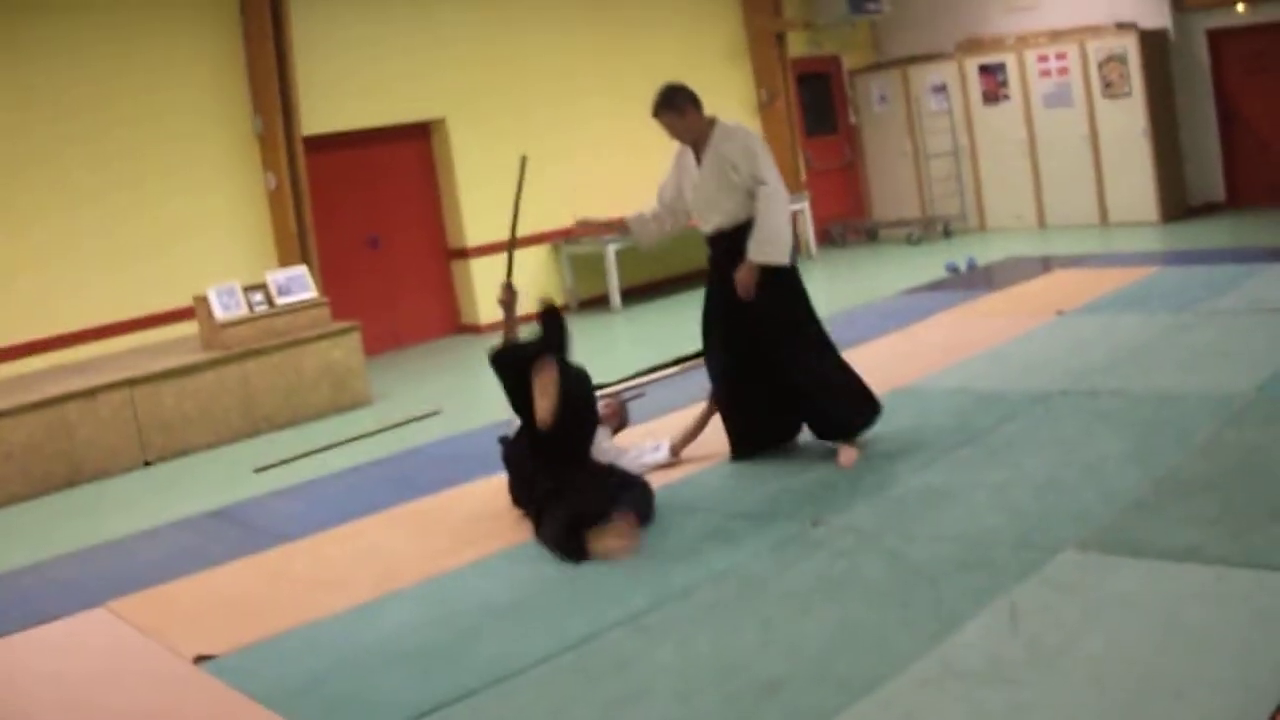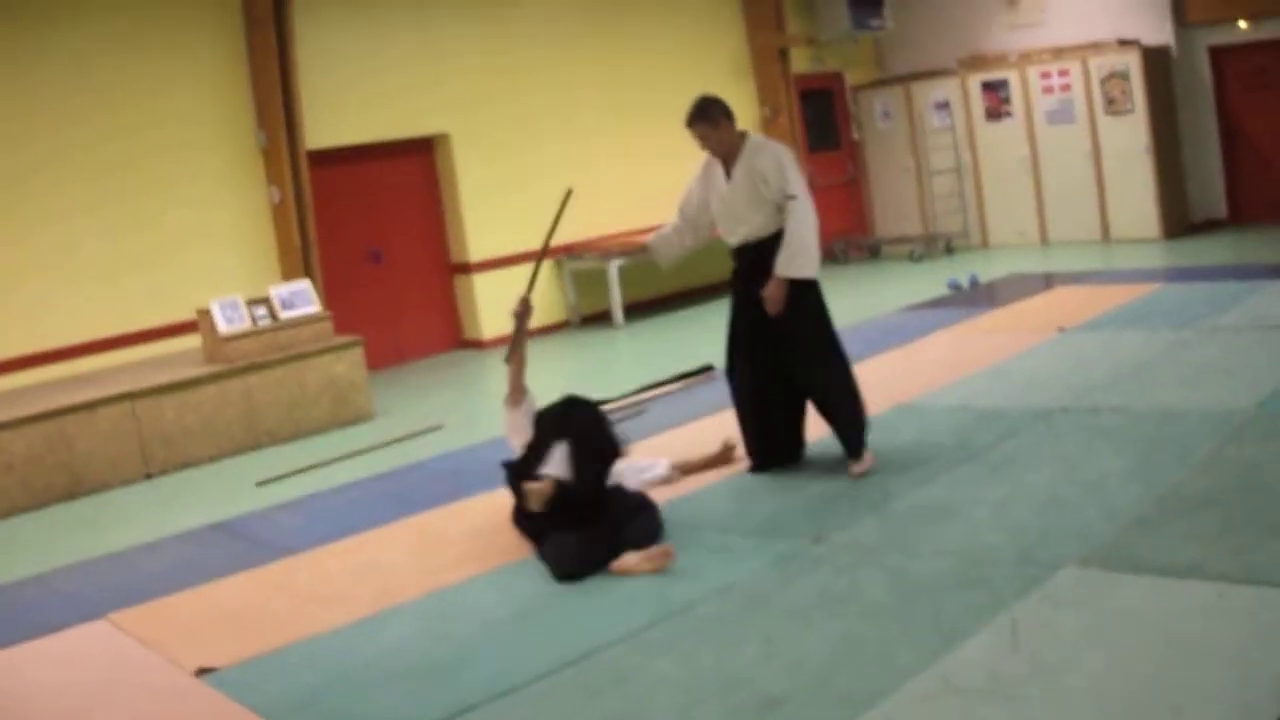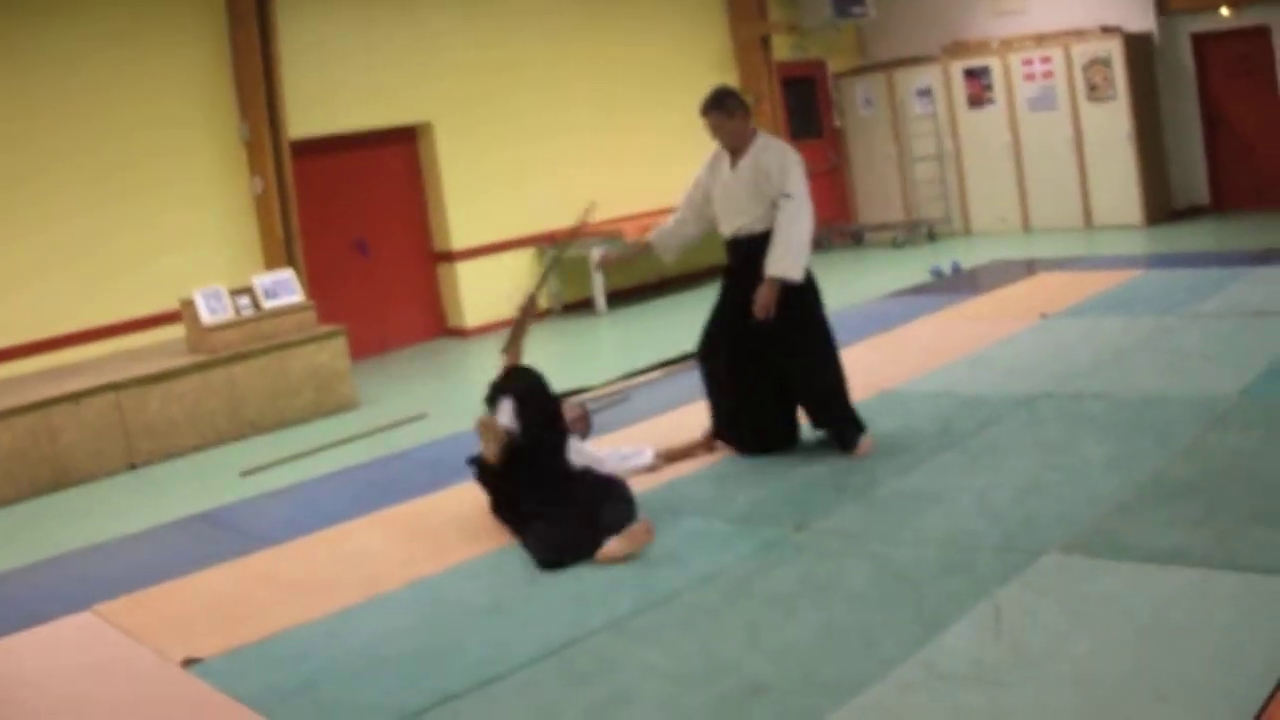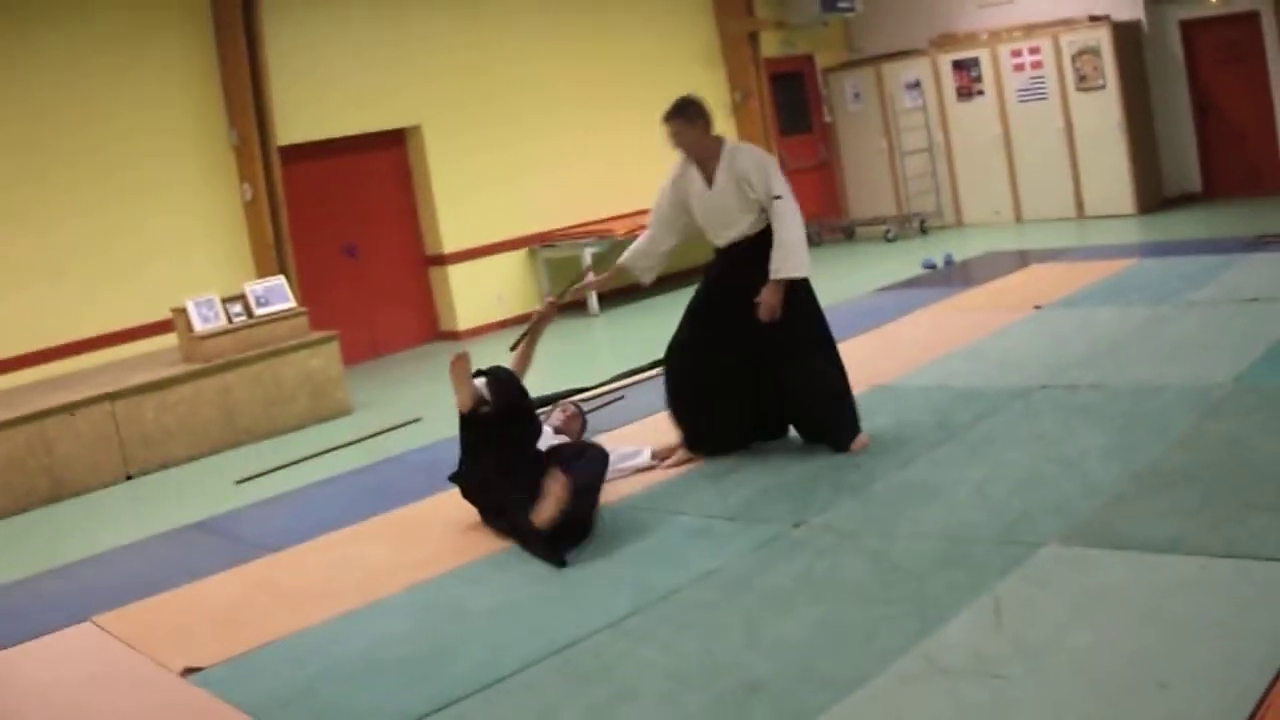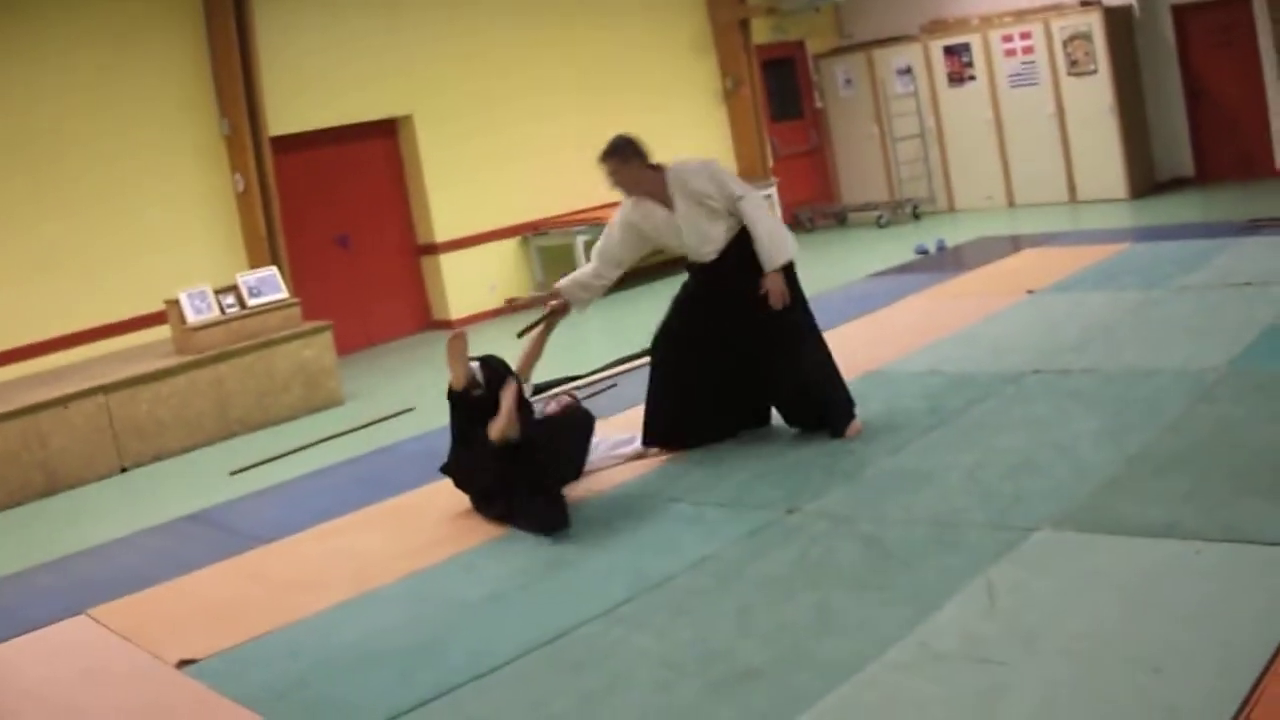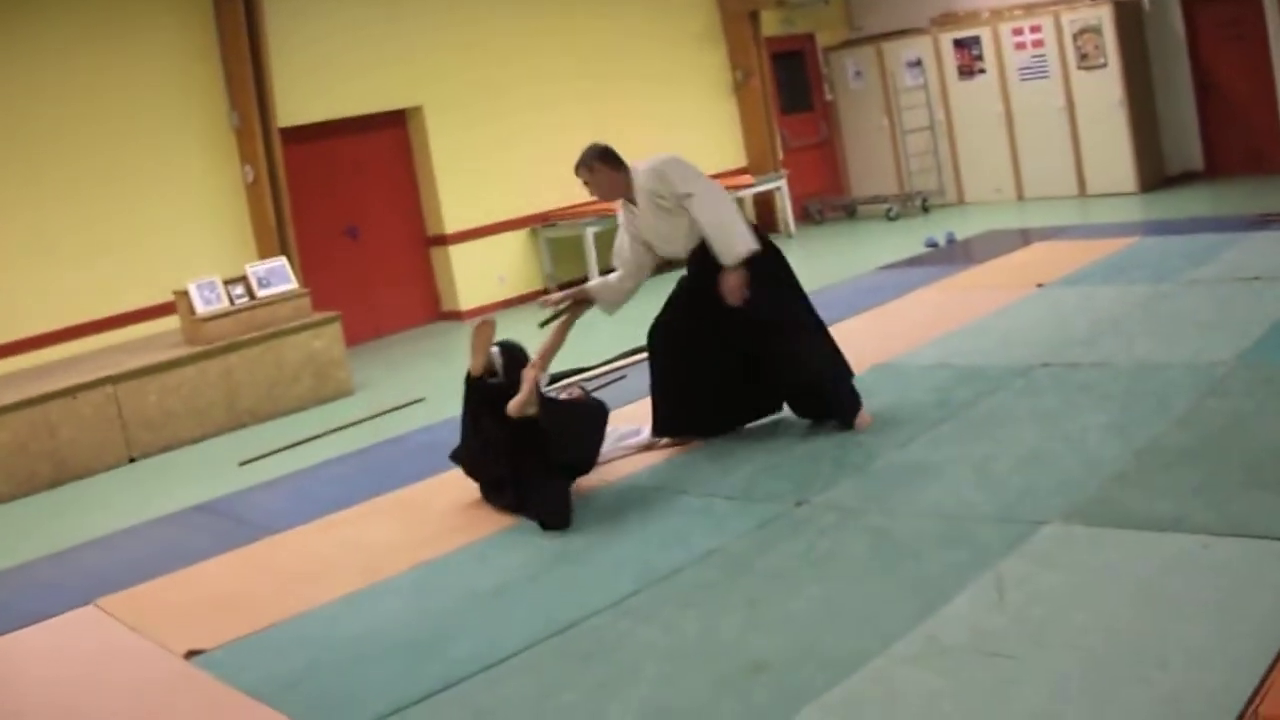
dt=0.2s
person 1, frame 1
left shoulder: (741, 142)
right shoulder: (685, 159)
left elbow: (772, 202)
right elbow: (668, 214)
left wrist: (756, 262)
right wrist: (610, 226)
left hip: (759, 257)
right hip: (723, 258)
left knee: (797, 344)
right knee: (730, 355)
left ankle: (844, 431)
right ankle: (762, 433)
person 1, frame 2
left shoulder: (770, 156)
right shoulder: (709, 172)
left elbow: (801, 217)
right elbow: (688, 226)
left wrist: (783, 276)
left hip: (783, 268)
right hip: (748, 273)
left knee: (813, 357)
right knee: (752, 367)
left ankle: (856, 444)
right ankle: (776, 450)
person 1, frame 3
left shoulder: (778, 155)
right shoulder: (718, 163)
left elbow: (795, 219)
right elbow: (691, 216)
left wrist: (774, 280)
right wrist: (632, 249)
left hip: (777, 265)
right hip: (742, 265)
left knee: (804, 349)
right knee: (724, 352)
left ankle: (848, 430)
right ankle: (761, 434)
person 1, frame 4
left shoulder: (750, 159)
right shoulder: (681, 177)
left elbow: (784, 216)
right elbow: (661, 231)
left wrist: (778, 281)
right wrist: (612, 273)
left hip: (771, 263)
right hip: (728, 269)
left knee: (799, 347)
right knee: (689, 353)
left ankle: (842, 430)
right ankle: (704, 438)
person 1, frame 5
left shoulder: (698, 173)
right shoulder: (632, 215)
left elbow: (755, 209)
right elbow: (602, 266)
left wrist: (776, 268)
right wrist: (554, 294)
left hip: (753, 262)
right hip: (710, 278)
left knee: (789, 337)
right knee: (676, 347)
left ankle: (838, 415)
right ankle: (683, 433)
person 1, frame 6
left shoulder: (659, 172)
right shoulder: (627, 215)
left elbow: (713, 204)
right elbow: (630, 273)
left wrist: (734, 265)
right wrist: (582, 293)
left hip: (739, 258)
right hip: (707, 266)
left knee: (784, 328)
right knee: (671, 338)
left ankle: (845, 405)
right ankle: (690, 424)
person 2, frame 1
left shoulder: (609, 449)
left elbow: (667, 451)
right elbow: (514, 367)
left wrist: (705, 417)
right wrist: (509, 313)
left knee: (635, 490)
person 2, frame 2
left shoulder: (611, 466)
right shoulder: (533, 438)
left elbow: (667, 468)
right elbow: (517, 394)
left wrist: (715, 459)
right wrist: (520, 327)
left knee: (638, 508)
person 2, frame 3
left shoulder: (581, 451)
left elbow: (646, 458)
right elbow: (510, 372)
left wrist: (693, 447)
right wrist: (521, 322)
left knee: (612, 490)
left ankle: (604, 544)
person 2, frame 4
left shoulder: (575, 447)
right shoulder: (533, 430)
left elbow: (634, 457)
right elbow: (514, 376)
right wrist: (536, 328)
left knee: (594, 456)
left ankle: (546, 513)
right ankle: (470, 401)
person 2, frame 5
left shoulder: (571, 438)
right shoulder: (526, 416)
left elbow: (624, 446)
right elbow: (521, 372)
right wrist: (549, 322)
left hip: (527, 486)
right hip: (489, 481)
left knee: (579, 418)
left ankle: (510, 430)
right ankle: (464, 380)
person 2, frame 6
left shoulder: (577, 430)
left elbow: (629, 438)
right elbow: (541, 362)
right wrist: (572, 314)
left hip: (536, 482)
left knee: (596, 410)
left ankle: (529, 407)
right ankle: (482, 367)
